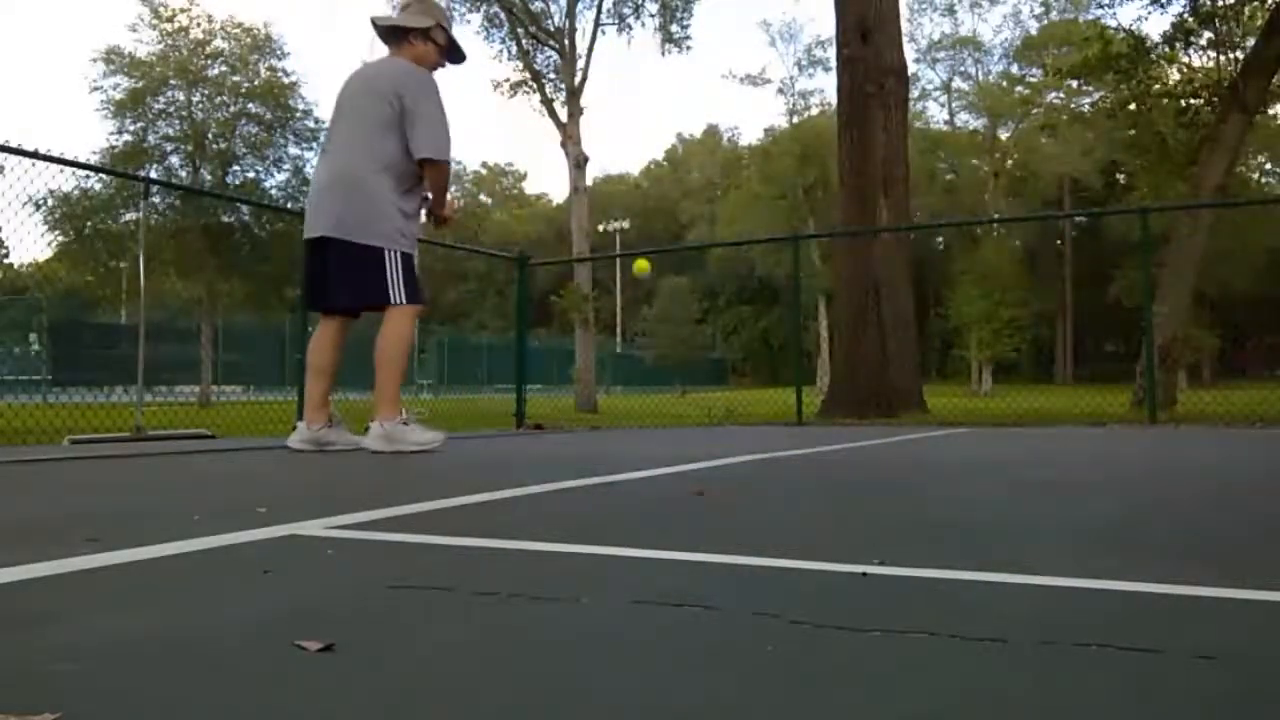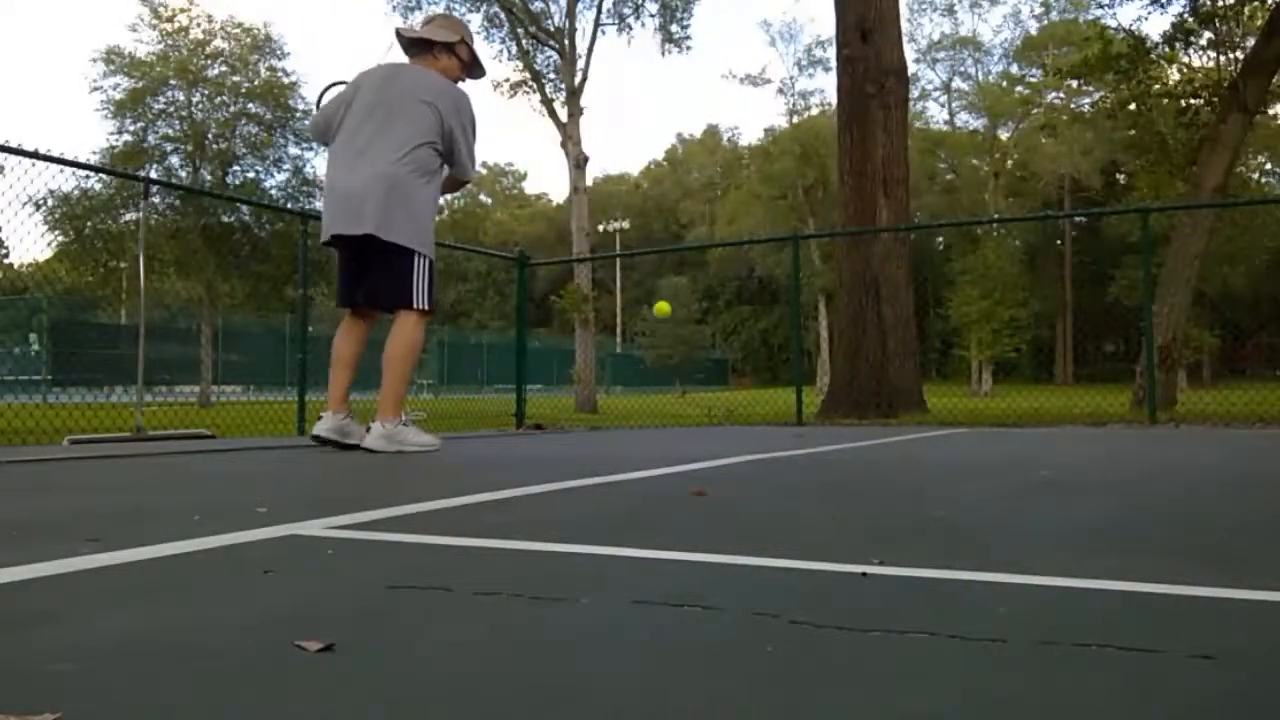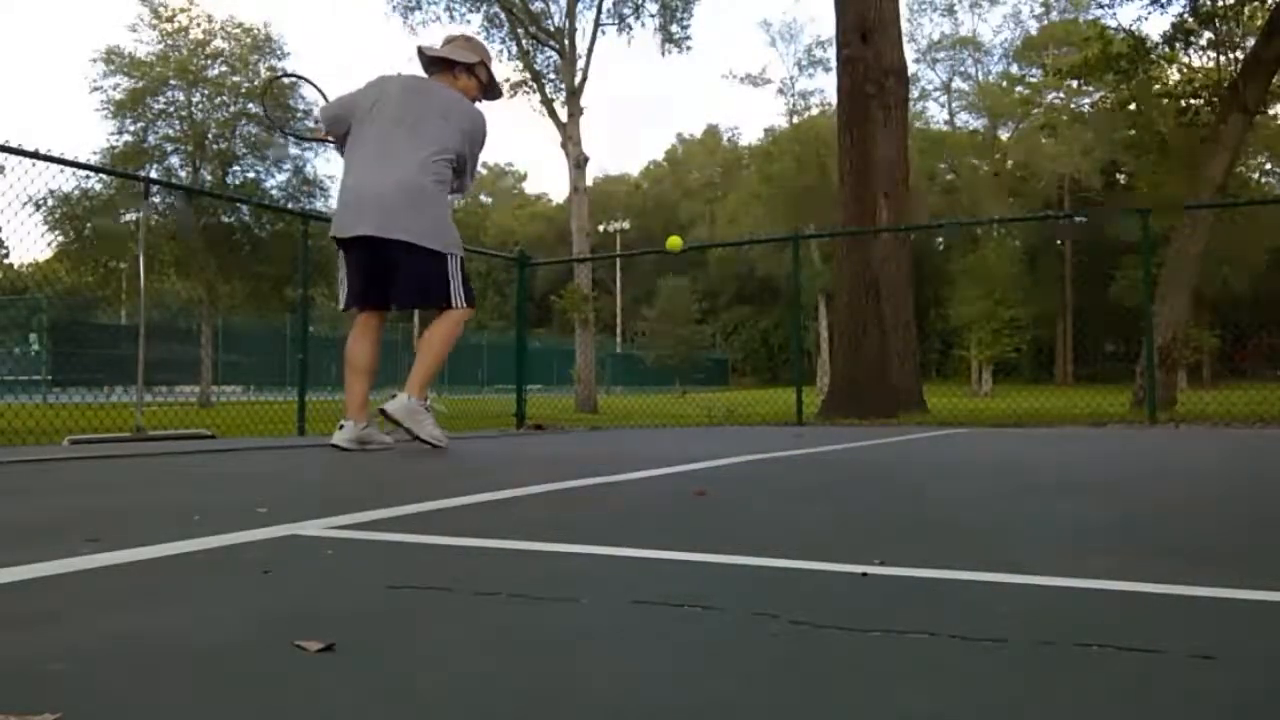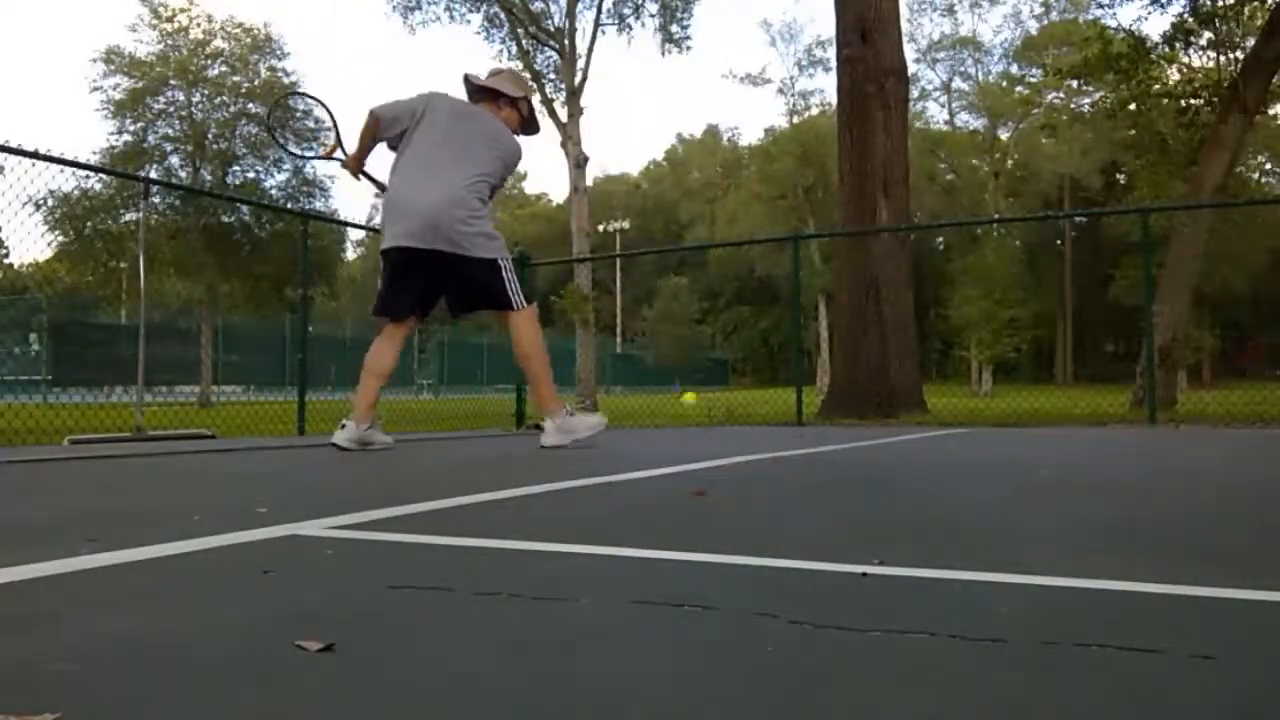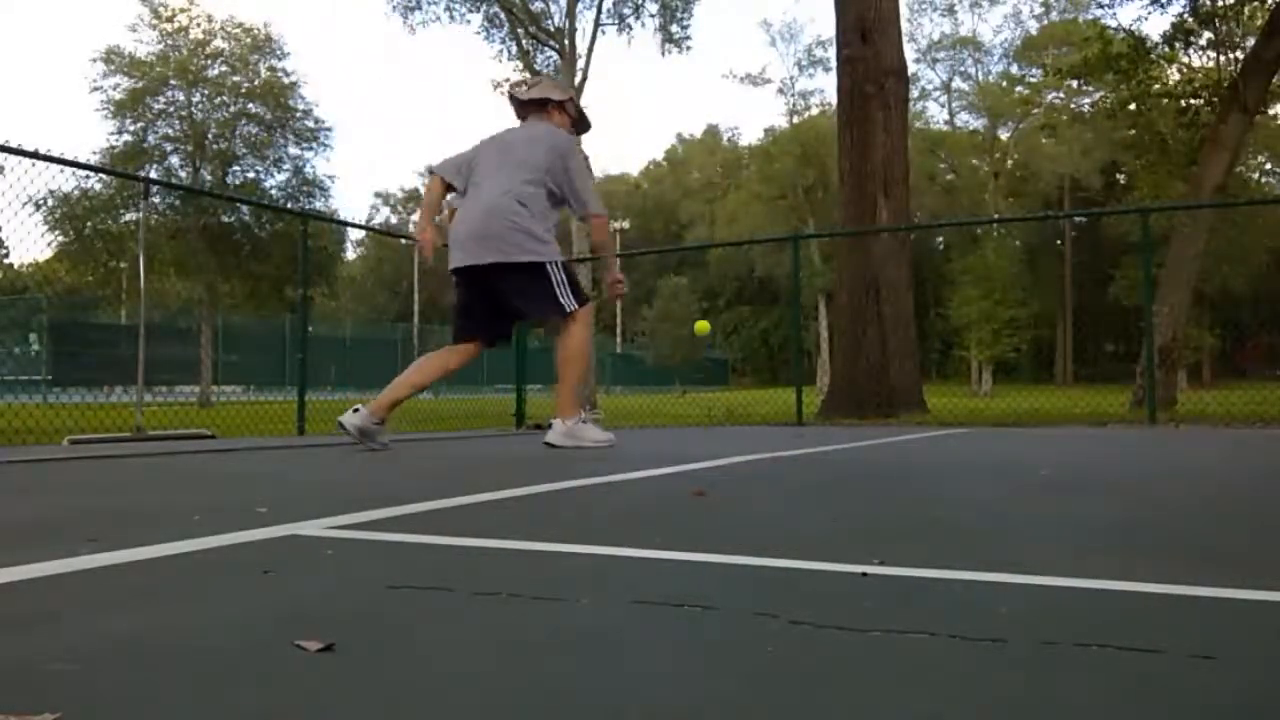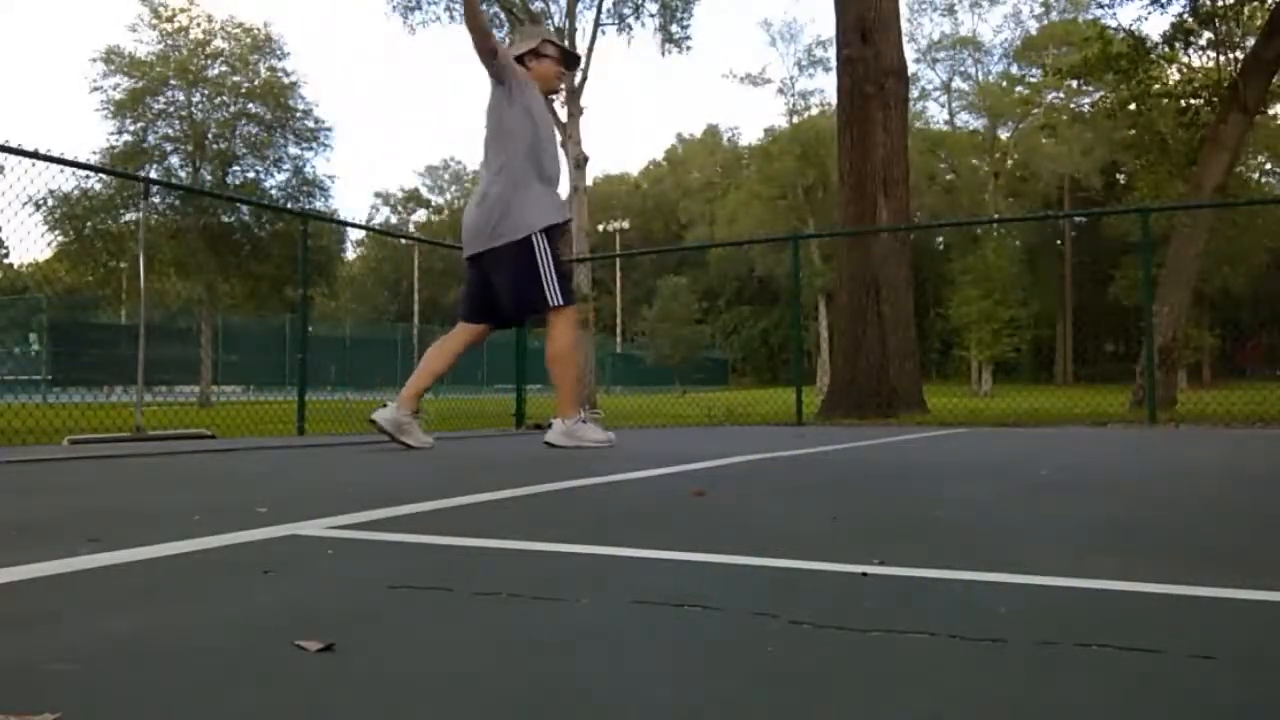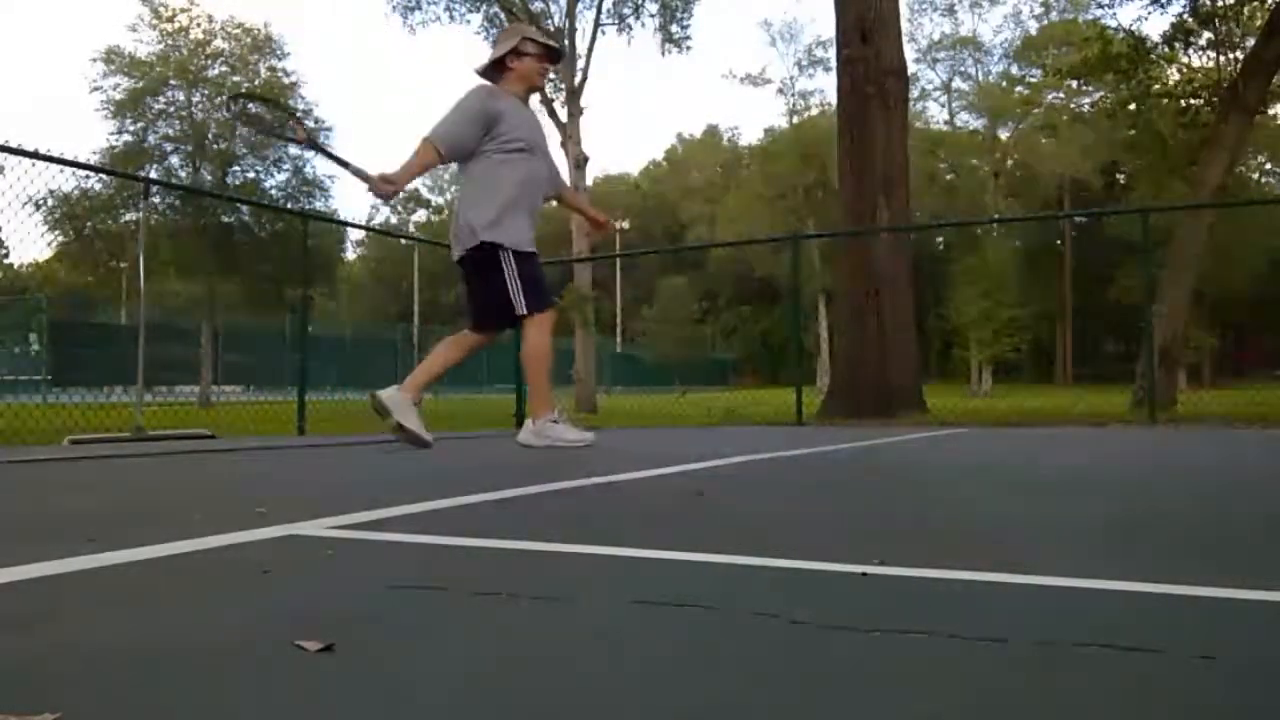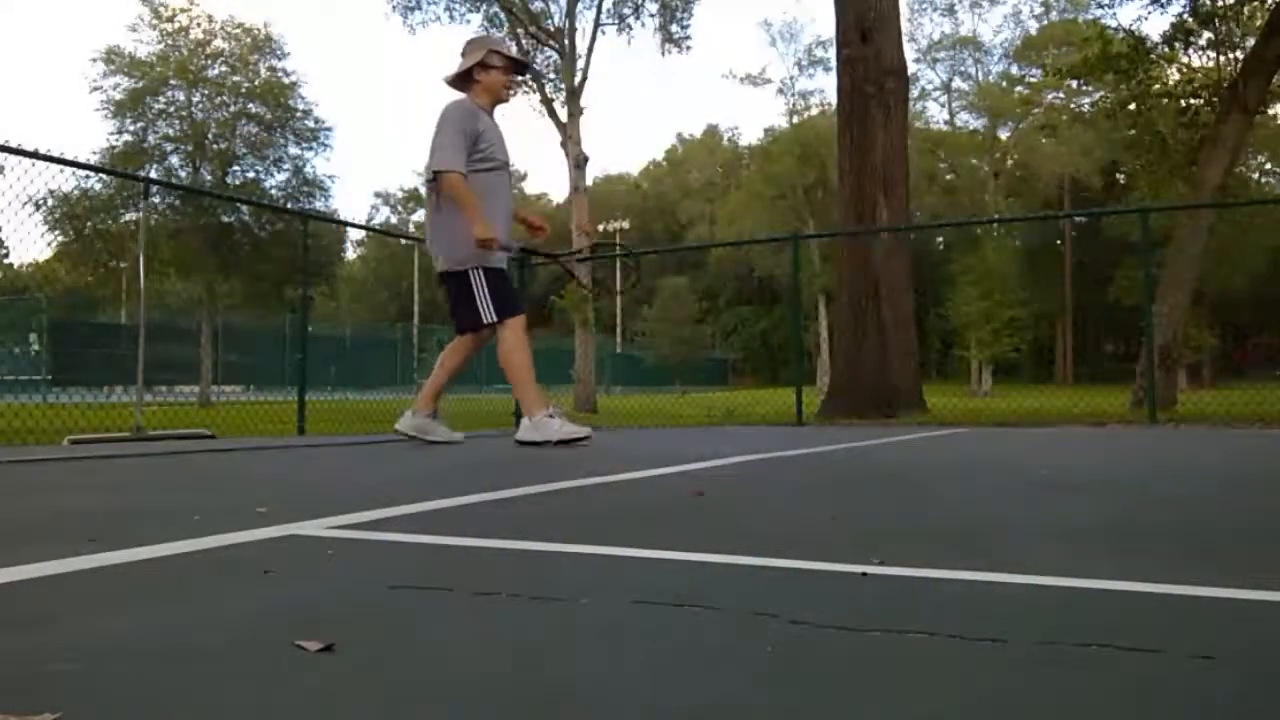
dt=0.3s
person 1, frame 1
left shoulder: (361, 77)
right shoulder: (416, 80)
right elbow: (432, 157)
left wrist: (412, 195)
right wrist: (439, 203)
left hip: (327, 211)
right hip: (372, 215)
left knee: (334, 316)
right knee: (402, 308)
left ankle: (314, 422)
right ankle: (387, 421)
person 1, frame 2
left shoulder: (370, 78)
right shoulder: (451, 97)
left elbow: (320, 128)
right elbow: (462, 173)
right wrist: (434, 186)
left hip: (345, 209)
right hip: (398, 213)
left knee: (360, 312)
right knee: (412, 313)
left ankle: (335, 413)
right ankle: (389, 422)
person 1, frame 3
left shoulder: (387, 86)
right shoulder: (471, 118)
left elbow: (331, 120)
right elbow: (458, 183)
left wrist: (353, 144)
left hip: (357, 213)
right hip: (419, 215)
left knee: (368, 315)
right knee: (454, 311)
left ankle: (354, 420)
right ankle: (411, 397)
person 1, frame 4
left shoulder: (435, 105)
right shoulder: (508, 146)
left elbow: (378, 117)
left wrist: (357, 157)
left hip: (404, 227)
right hip: (463, 227)
left knee: (397, 325)
right knee: (522, 313)
left ankle: (358, 422)
right ankle: (556, 417)
person 1, frame 5
left shoulder: (495, 144)
right shoulder: (561, 146)
left elbow: (440, 175)
right elbow: (593, 212)
left wrist: (426, 223)
right wrist: (611, 267)
left hip: (470, 247)
right hip: (516, 238)
left knee: (465, 347)
right knee: (577, 315)
left ankle: (370, 414)
right ankle: (569, 421)
person 1, frame 6
left shoulder: (530, 109)
right shoulder: (512, 81)
right elbow: (486, 45)
left hip: (489, 228)
right hip: (519, 223)
left knee: (471, 327)
right knee: (563, 312)
left ankle: (401, 408)
right ankle: (569, 420)
person 1, frame 7
left shoulder: (527, 118)
right shoulder: (486, 99)
left elbow: (549, 179)
right elbow: (440, 143)
left wrist: (588, 210)
right wrist: (402, 176)
left hip: (504, 236)
right hip: (491, 234)
left knee: (480, 331)
right knee: (540, 315)
left ankle: (403, 394)
right ankle: (542, 420)
person 1, frame 8
left shoulder: (485, 122)
right shoulder: (460, 112)
right elbow: (448, 172)
left wrist: (522, 218)
right wrist: (479, 222)
left hip: (483, 248)
right hip: (469, 245)
left knee: (475, 332)
right knee: (511, 323)
left ankle: (421, 413)
right ankle: (538, 416)
